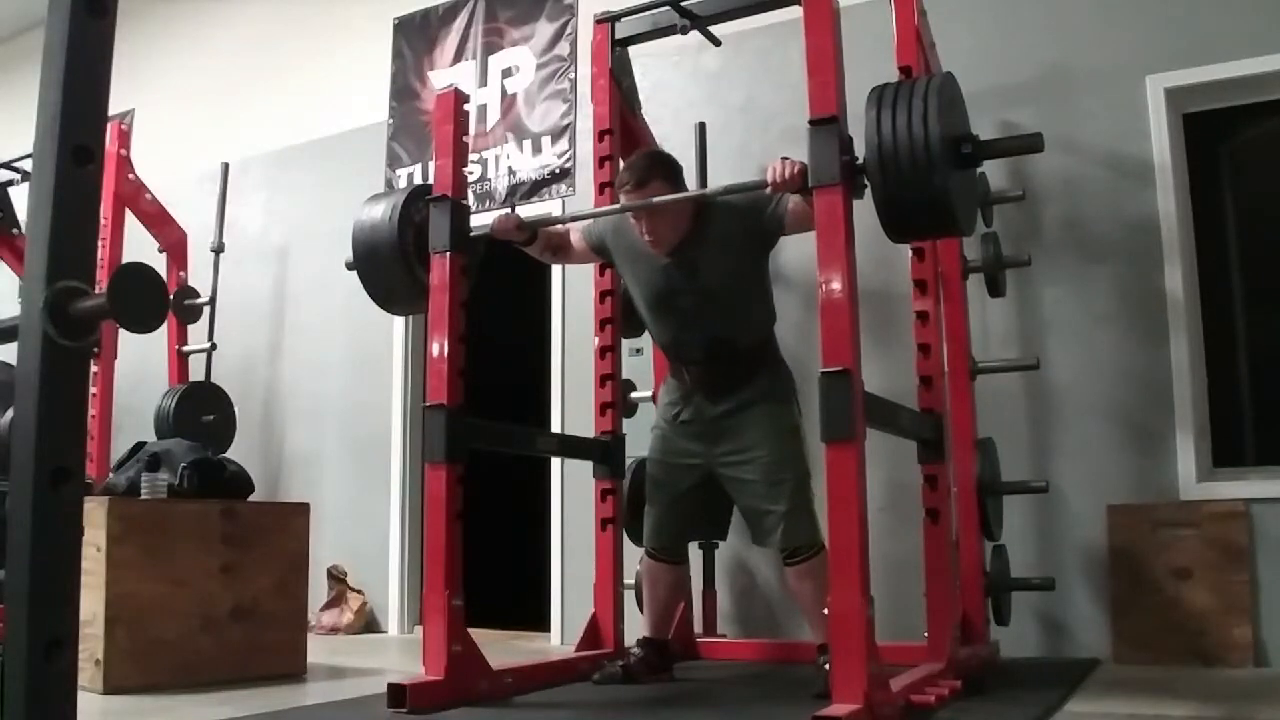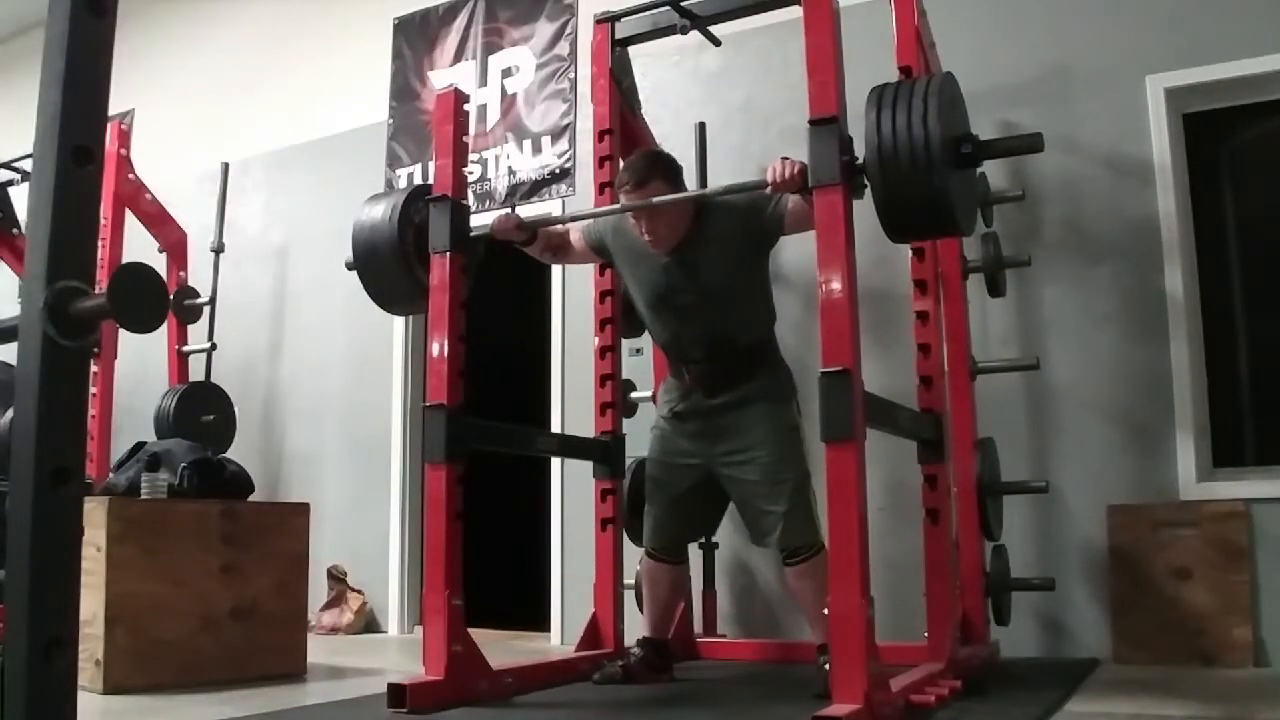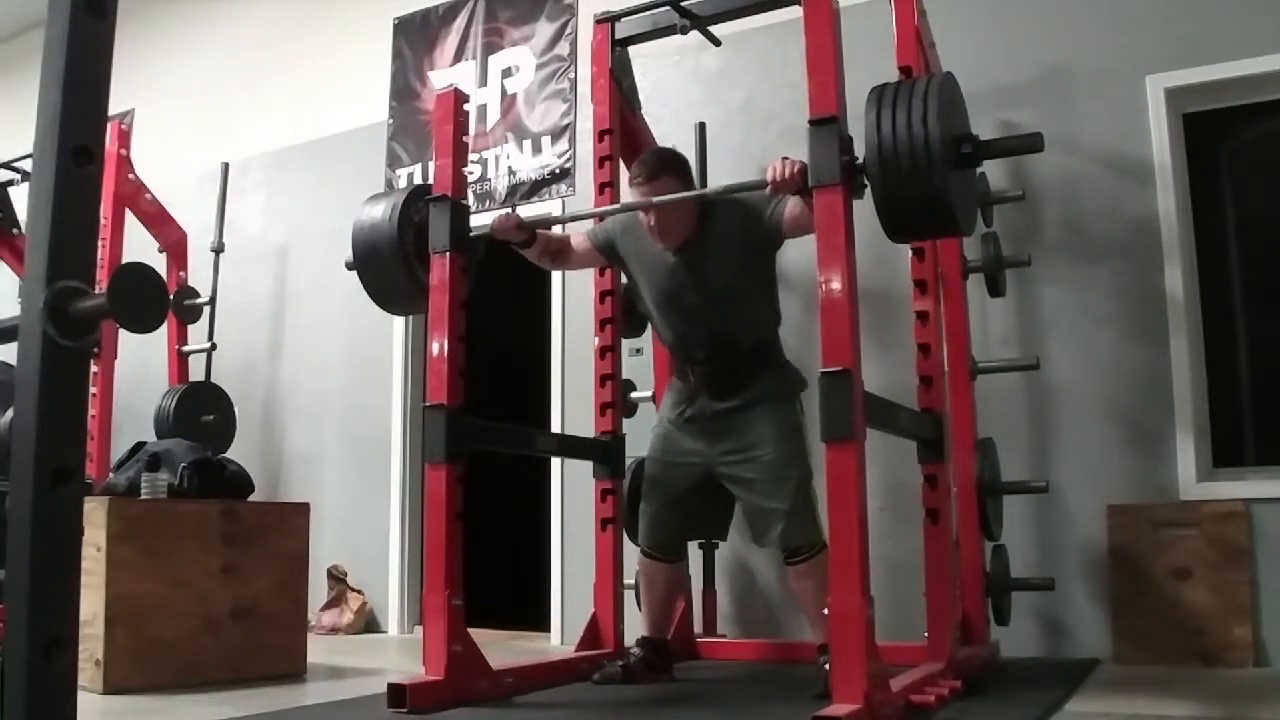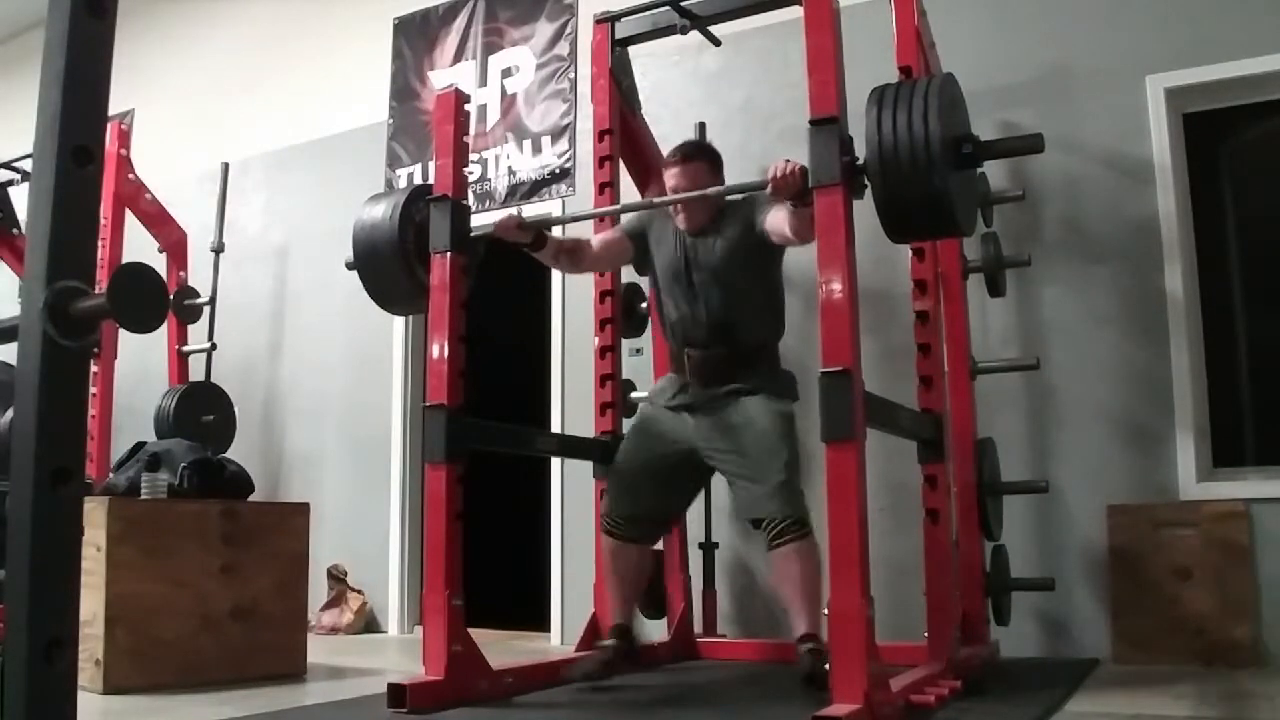
dt=0.4s
person 1, frame 1
left shoulder: (739, 216)
right shoulder: (617, 233)
right elbow: (560, 245)
left wrist: (803, 183)
right wrist: (523, 234)
left hip: (754, 402)
right hip: (682, 405)
left knee: (793, 534)
right knee: (661, 535)
left ankle: (831, 653)
right ankle: (653, 649)
person 1, frame 2
left shoulder: (739, 216)
right shoulder: (617, 234)
left elbow: (823, 211)
right elbow: (560, 244)
left wrist: (803, 182)
right wrist: (524, 235)
left hip: (754, 401)
right hip: (682, 404)
left knee: (792, 533)
right knee: (661, 535)
left ankle: (831, 653)
right ankle: (653, 649)
person 1, frame 3
left shoulder: (743, 217)
right shoulder: (626, 233)
left elbow: (821, 215)
right elbow: (563, 251)
left wrist: (802, 185)
right wrist: (524, 236)
left hip: (758, 401)
right hip: (687, 404)
left knee: (794, 531)
right knee: (657, 531)
left ankle: (831, 653)
right ankle: (653, 649)
person 1, frame 4
left shoulder: (751, 217)
right shoulder: (653, 227)
left elbow: (800, 230)
right elbow: (583, 256)
left wrist: (798, 192)
right wrist: (532, 240)
left hip: (749, 393)
right hip: (678, 394)
left knee: (780, 513)
right knee: (622, 511)
left ankle: (812, 647)
right ankle: (619, 639)
